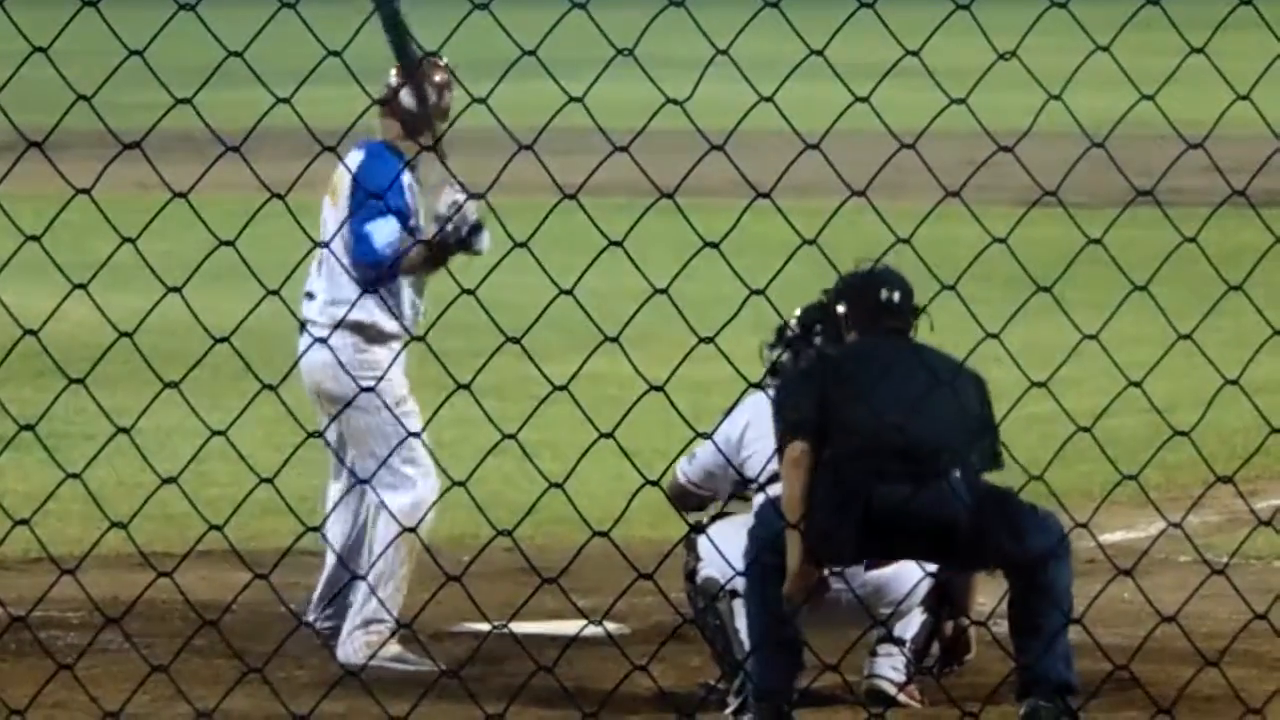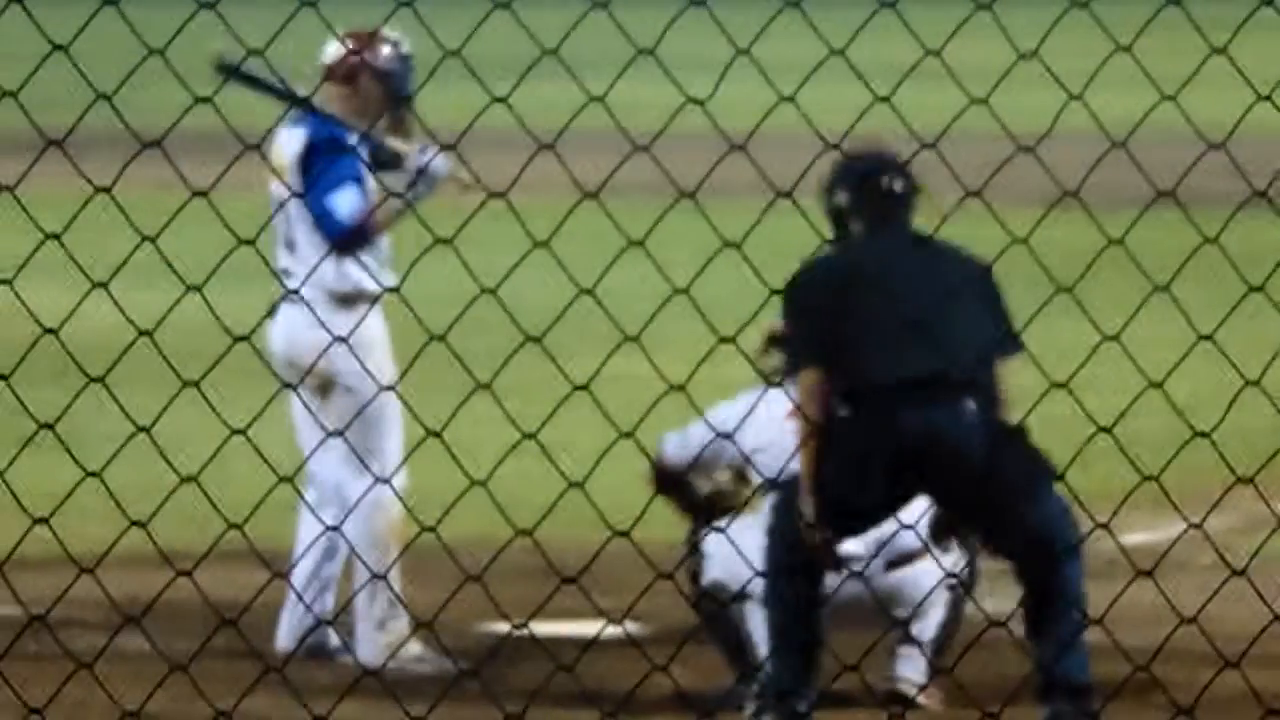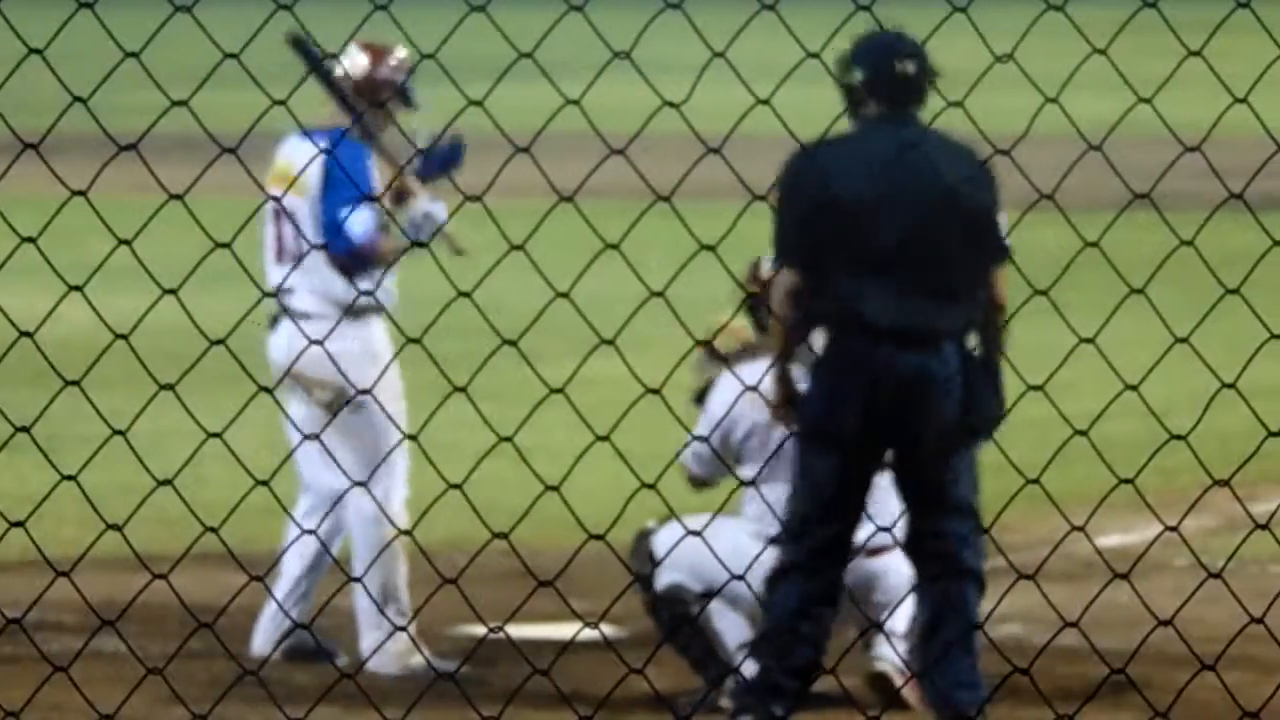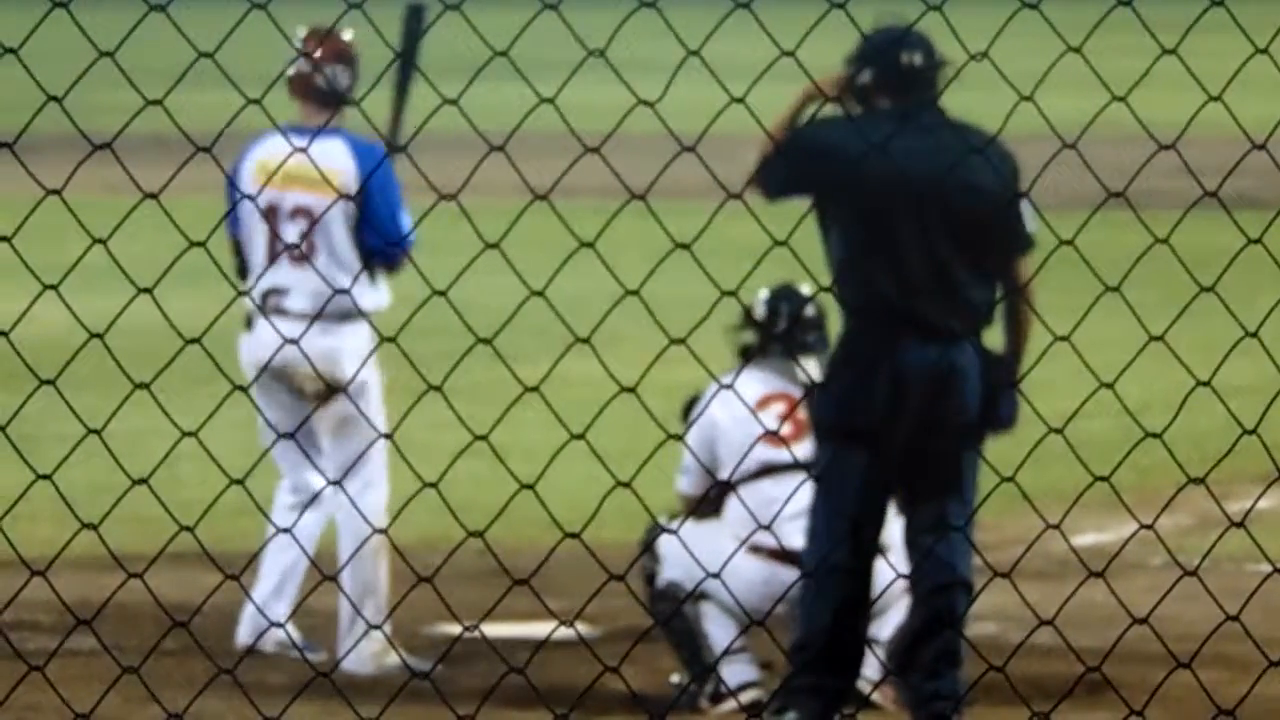
dt=1s
person 1, frame 1
left shoulder: (372, 162)
right shoulder: (383, 169)
left elbow: (407, 261)
right elbow: (382, 265)
left wrist: (452, 237)
right wrist: (443, 232)
left hip: (331, 345)
right hip: (358, 350)
left knee: (361, 481)
right knee: (409, 486)
left ankle: (334, 611)
right ankle: (368, 636)
person 1, frame 2
left shoulder: (301, 131)
right shoulder: (328, 141)
left elbow: (387, 153)
right elbow: (350, 230)
right wrist: (415, 188)
left hip: (303, 324)
right hip: (338, 326)
left knee: (330, 484)
right knee: (375, 482)
left ankle: (304, 626)
right ankle: (383, 637)
person 1, frame 3
left shoulder: (296, 146)
right shoulder: (346, 152)
right elbow: (353, 251)
left wrist: (415, 177)
right wrist: (416, 228)
left hip: (294, 335)
right hip: (346, 338)
left knee: (325, 490)
right knee: (377, 489)
left ankle: (280, 627)
right ankle: (388, 642)
person 1, frame 4
left shoulder: (252, 156)
right shoulder: (363, 159)
left elbow: (242, 260)
right elbow: (393, 253)
left hip: (265, 337)
right hip: (337, 339)
left knee: (302, 482)
right knee: (360, 489)
left ankle: (264, 623)
right ankle: (365, 644)
person 2, frame 1
left shoulder: (817, 370)
right shoulder: (960, 375)
left elbow: (798, 455)
left wrist: (798, 555)
left hip: (862, 508)
right hip: (949, 507)
left knee: (770, 534)
right knee: (1044, 543)
person 2, frame 2
left shoulder: (821, 278)
right shoulder: (965, 268)
left elbow: (814, 389)
left wrist: (811, 496)
right wrist: (986, 508)
left hip: (878, 431)
right hip: (967, 426)
left knee: (793, 535)
right knee: (1050, 542)
person 2, frame 3
left shoulder: (817, 166)
right shoulder: (967, 168)
left elbow: (791, 286)
right elbow: (992, 293)
left wrist: (782, 376)
right wrist: (986, 379)
left hip: (854, 368)
right hip: (942, 368)
left knee: (812, 539)
right knee: (949, 542)
person 2, frame 4
left shoulder: (839, 143)
right shoulder: (989, 157)
left elbow: (761, 174)
right elbow: (1016, 281)
left wrist: (808, 100)
right wrist: (1009, 374)
left hip: (873, 360)
right hip: (957, 363)
left knee: (841, 533)
right knee: (944, 534)
person 3, frame 1
left shoulder: (757, 406)
left elbow: (682, 493)
left wrist: (739, 488)
right hip: (890, 578)
left knee: (707, 548)
left ankle: (751, 676)
right ankle: (893, 667)
person 3, frame 2
left shoulder: (754, 405)
left elbow: (666, 469)
left wrist: (708, 502)
right hip: (896, 575)
left knee: (713, 545)
right knee: (951, 546)
right ankle: (913, 673)
person 3, frame 3
left shoulder: (744, 382)
left elbow: (698, 474)
right hip: (877, 572)
left knee: (655, 549)
left ankle: (746, 677)
right ankle: (895, 656)
person 3, frame 4
left shoulder: (724, 394)
left elbow: (693, 506)
left hip: (767, 578)
right hip: (866, 581)
left knee: (667, 546)
right knee: (906, 536)
left ankle: (732, 682)
right ankle: (870, 671)
